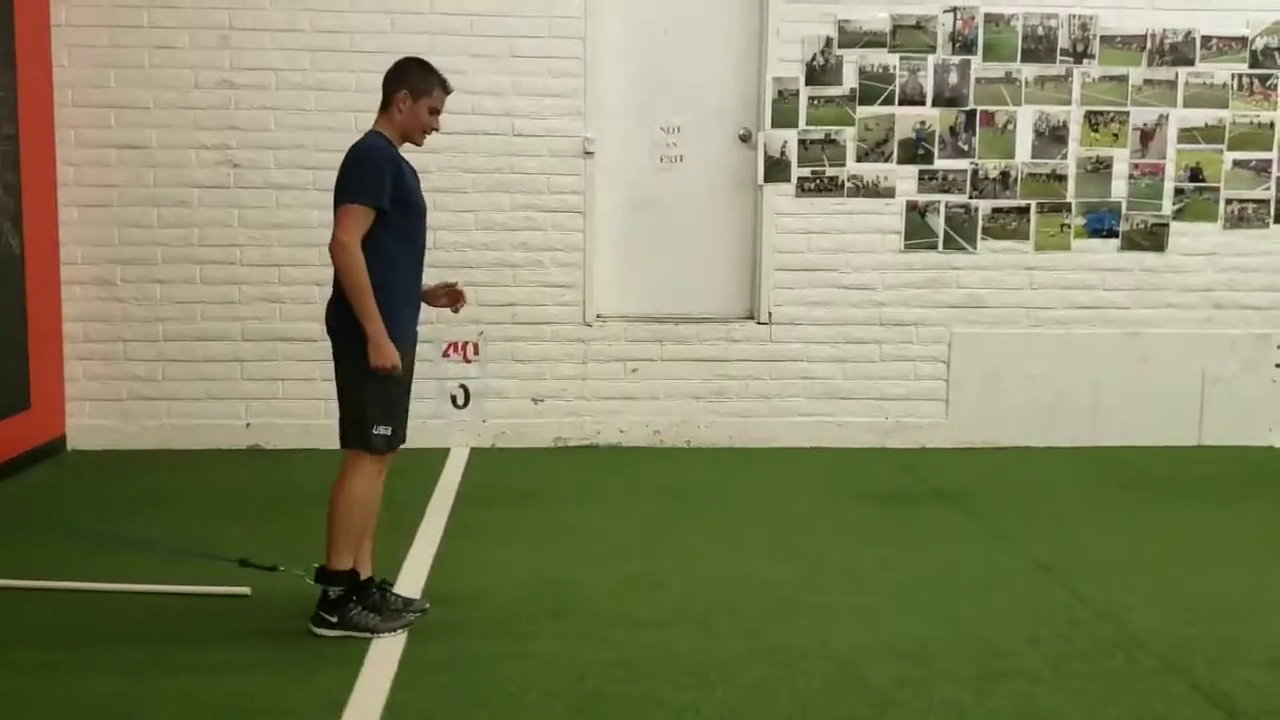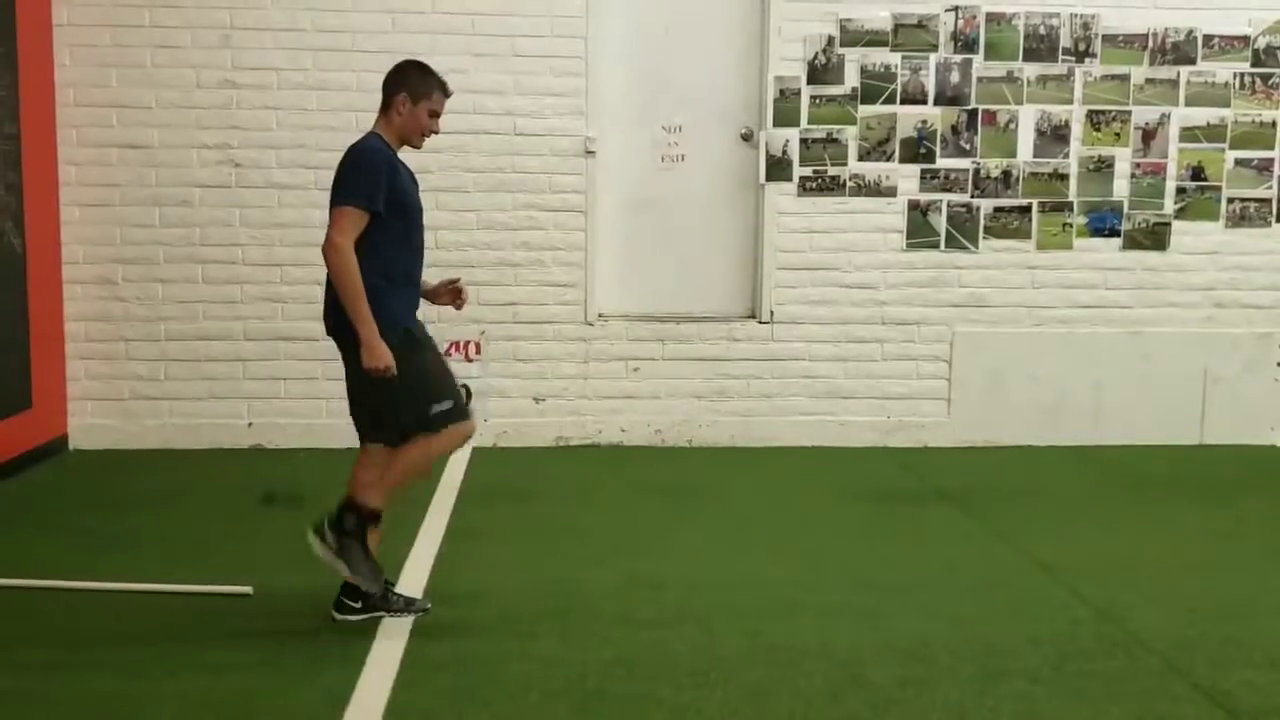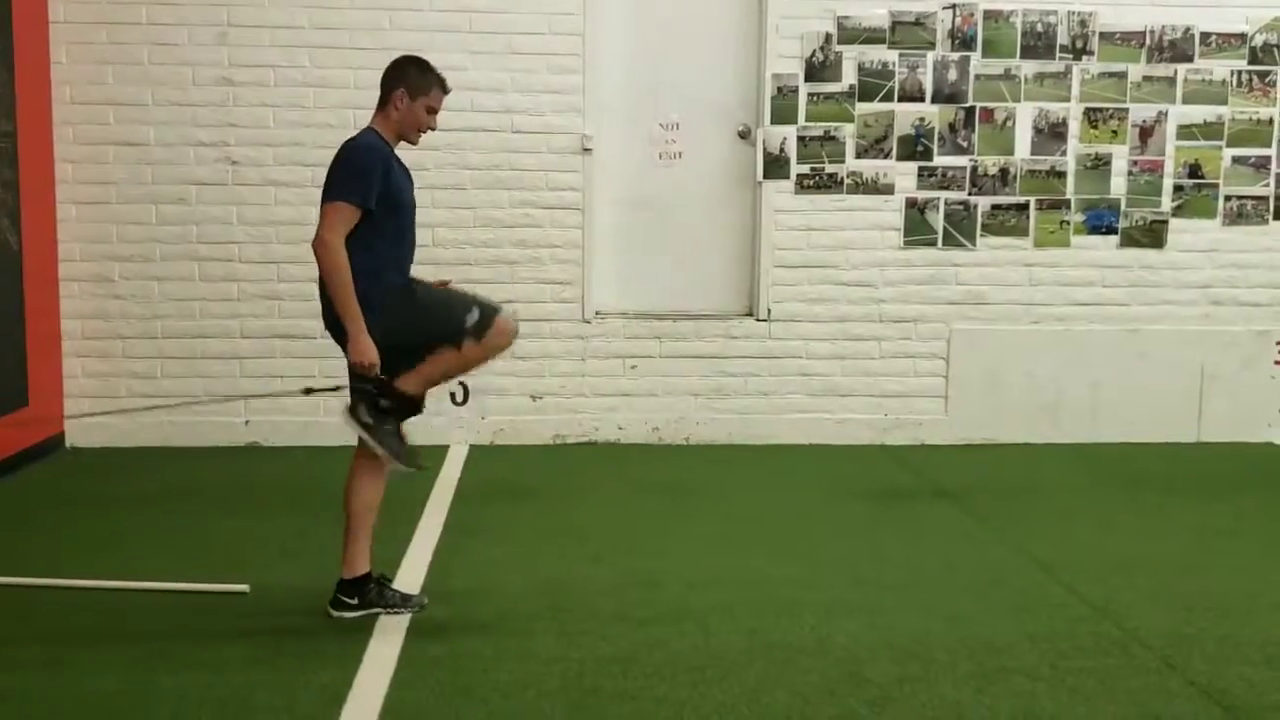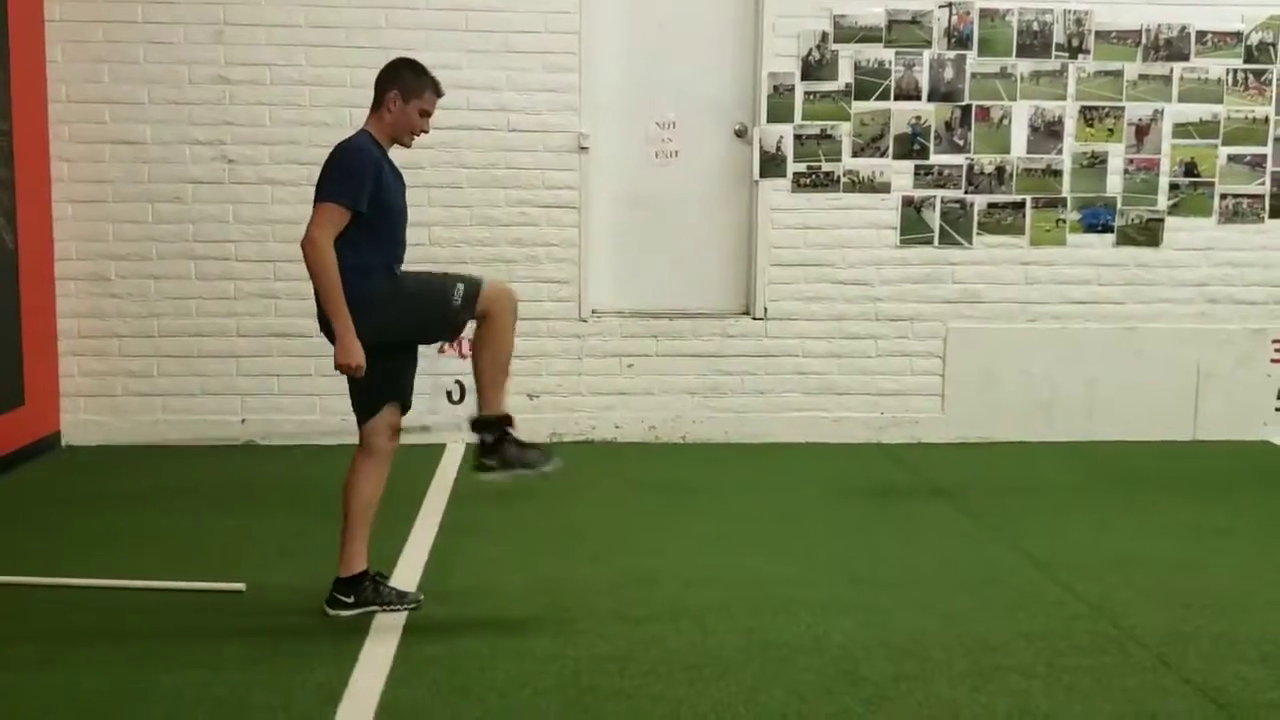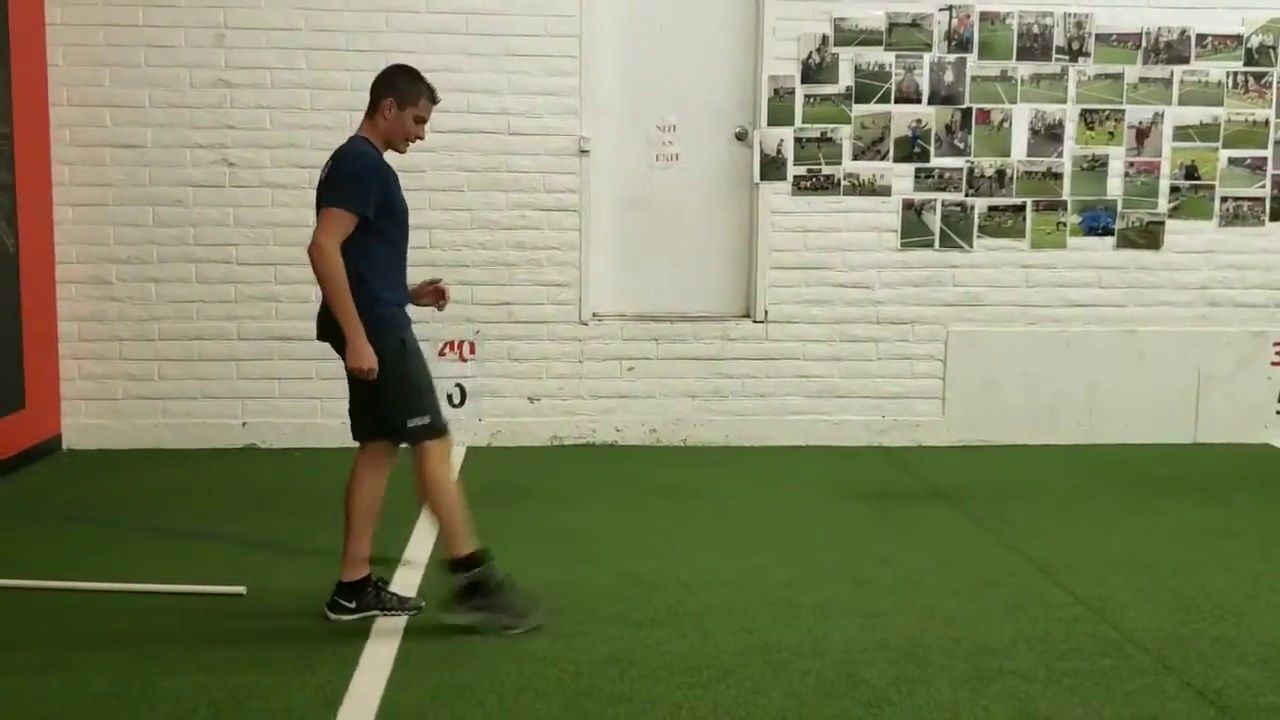
dt=0.2s
person 1, frame 1
left shoulder: (388, 161)
right shoulder: (372, 156)
right elbow: (346, 245)
left wrist: (424, 294)
right wrist: (377, 334)
left hip: (387, 326)
right hip: (373, 331)
left knee: (372, 454)
right knee: (369, 456)
left ankle: (359, 586)
right ankle: (337, 599)
person 1, frame 2
left shoulder: (388, 166)
right shoulder: (369, 160)
right elbow: (339, 248)
left wrist: (427, 290)
right wrist: (371, 337)
left hip: (386, 320)
right hip: (377, 326)
left knee: (384, 445)
right knee: (451, 428)
left ankle: (360, 589)
right ankle: (346, 526)
person 1, frame 3
left shoulder: (386, 161)
right shoulder: (364, 153)
right elbow: (329, 241)
left wrist: (426, 298)
right wrist: (358, 333)
left hip: (384, 308)
right hip: (374, 306)
left knee: (380, 444)
right knee: (498, 328)
left ankle: (356, 584)
right ankle: (388, 401)
person 1, frame 4
left shoulder: (379, 164)
right shoulder: (355, 157)
right elbow: (317, 243)
left wrist: (405, 297)
right wrist: (346, 335)
left hip: (378, 301)
right hip: (369, 308)
left knee: (379, 440)
right knee: (499, 299)
left ankle: (354, 582)
right ankle: (494, 434)
person 1, frame 5
left shoulder: (367, 164)
right shoulder: (358, 164)
right elbow: (325, 248)
left wrist: (408, 292)
right wrist: (356, 337)
left hip: (374, 326)
right hip: (369, 331)
left knee: (378, 448)
right knee: (431, 443)
left ankle: (353, 587)
right ankle: (474, 577)
